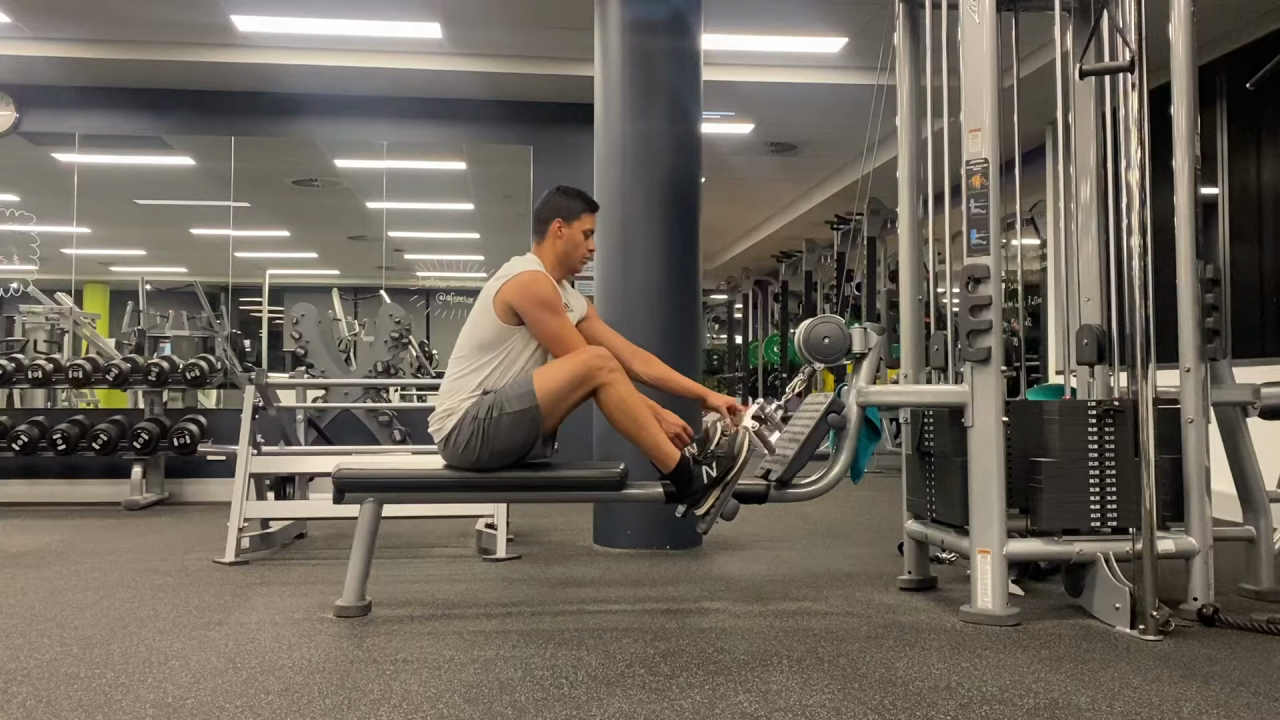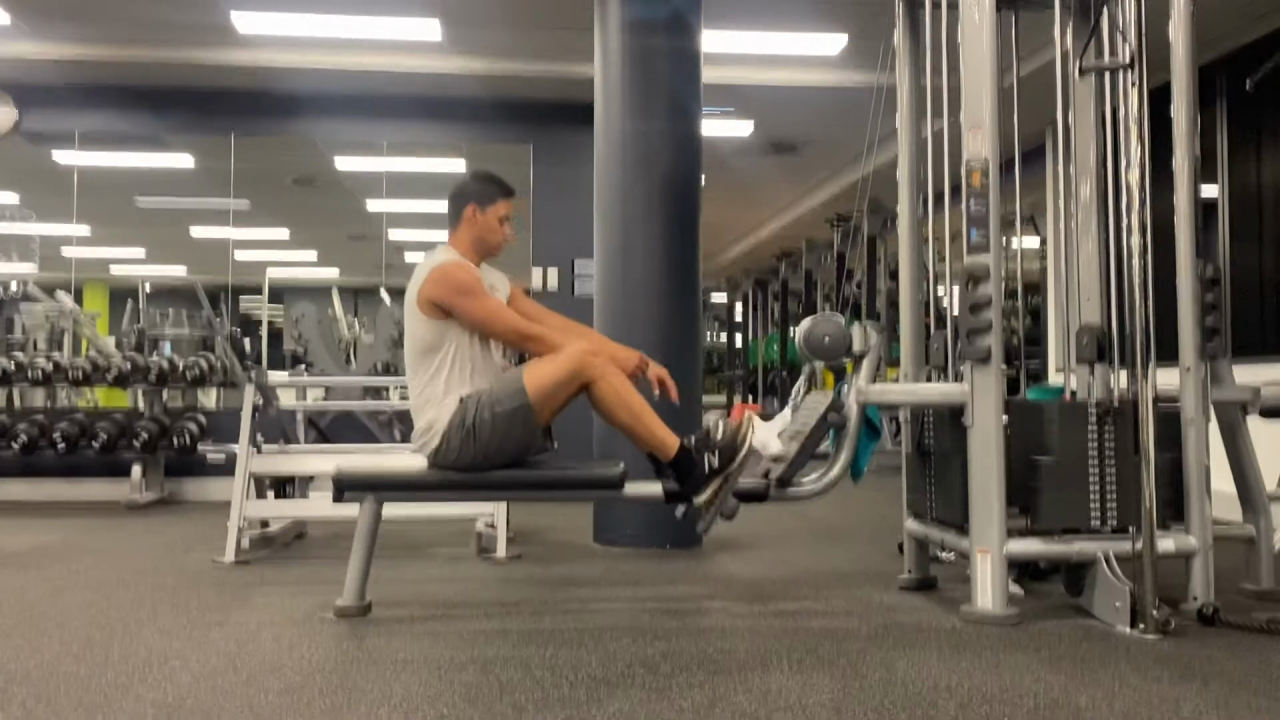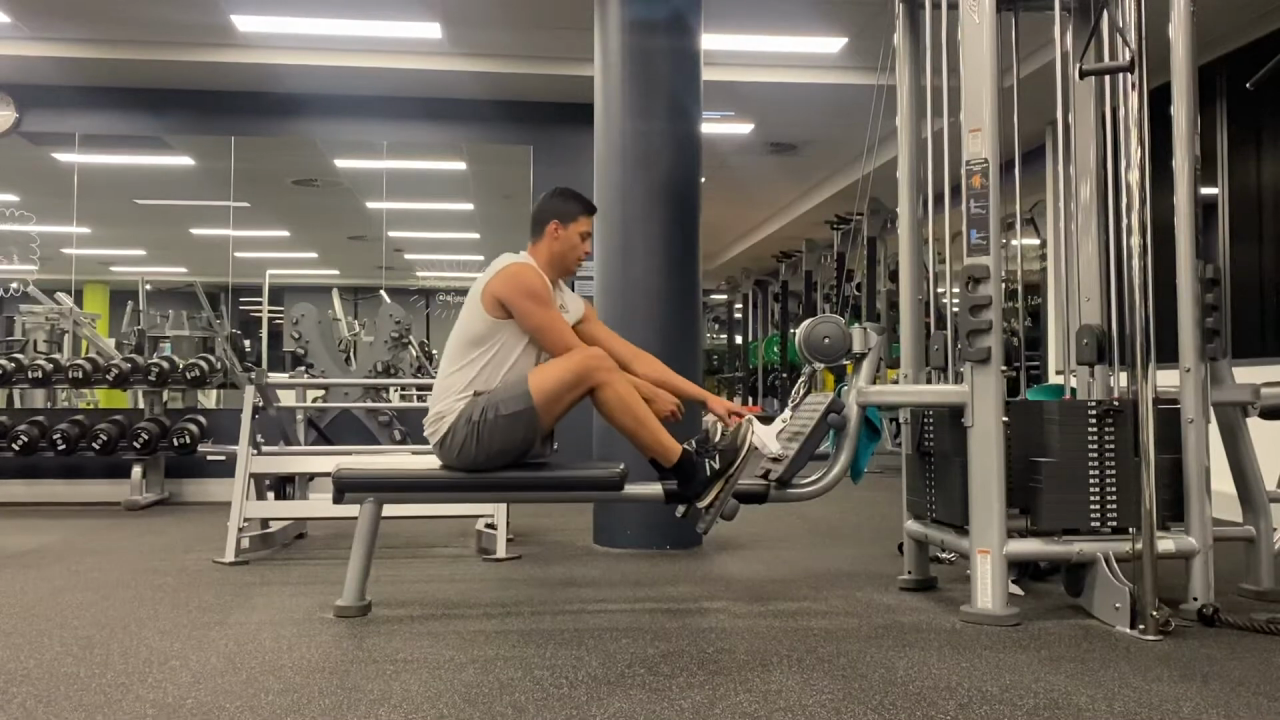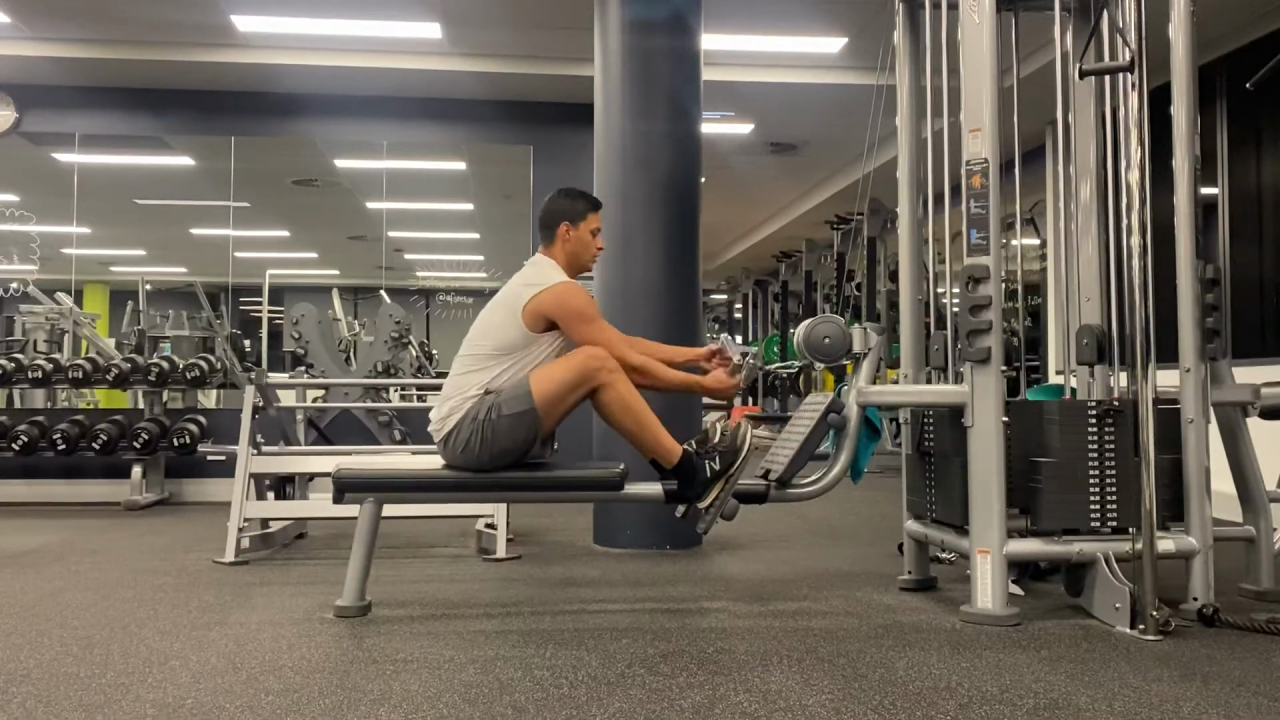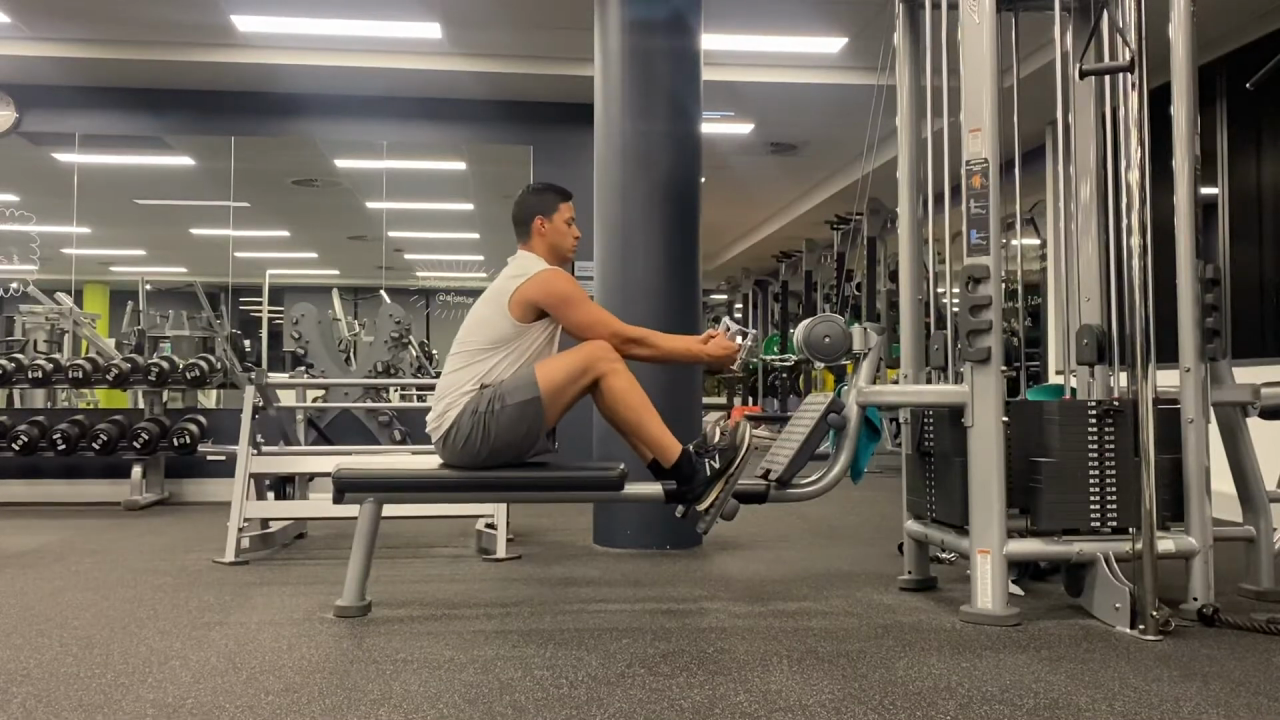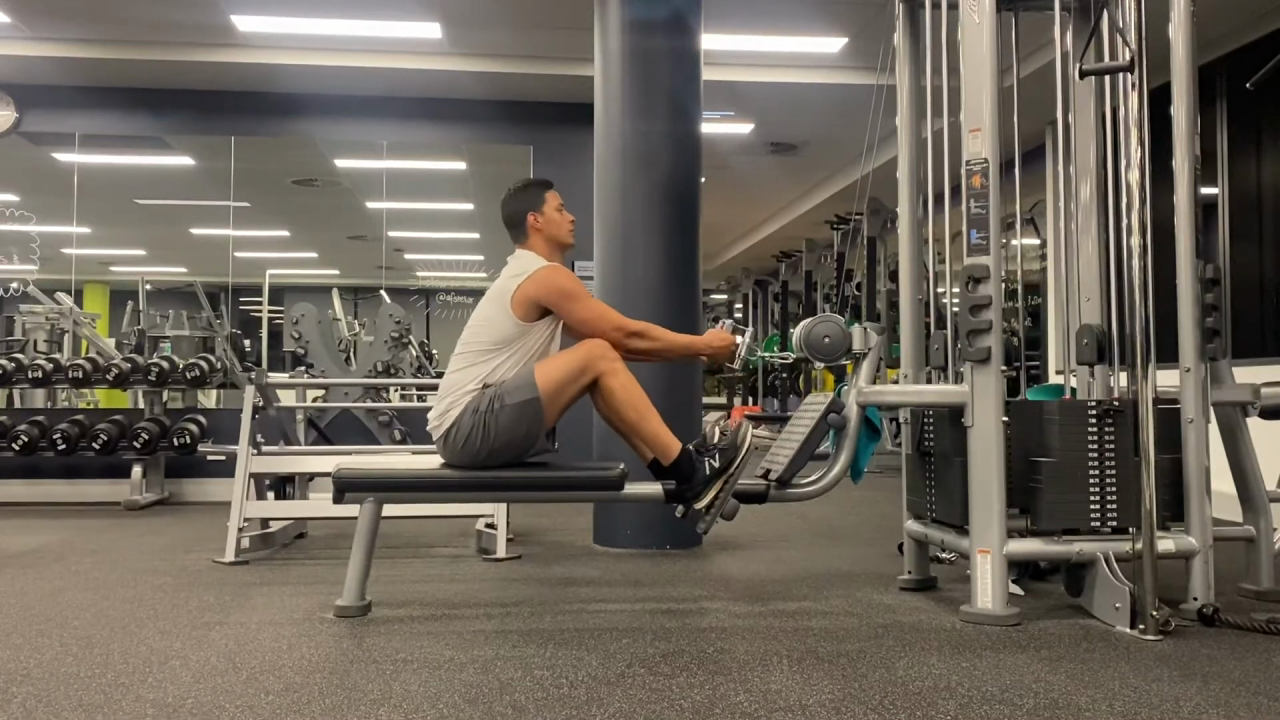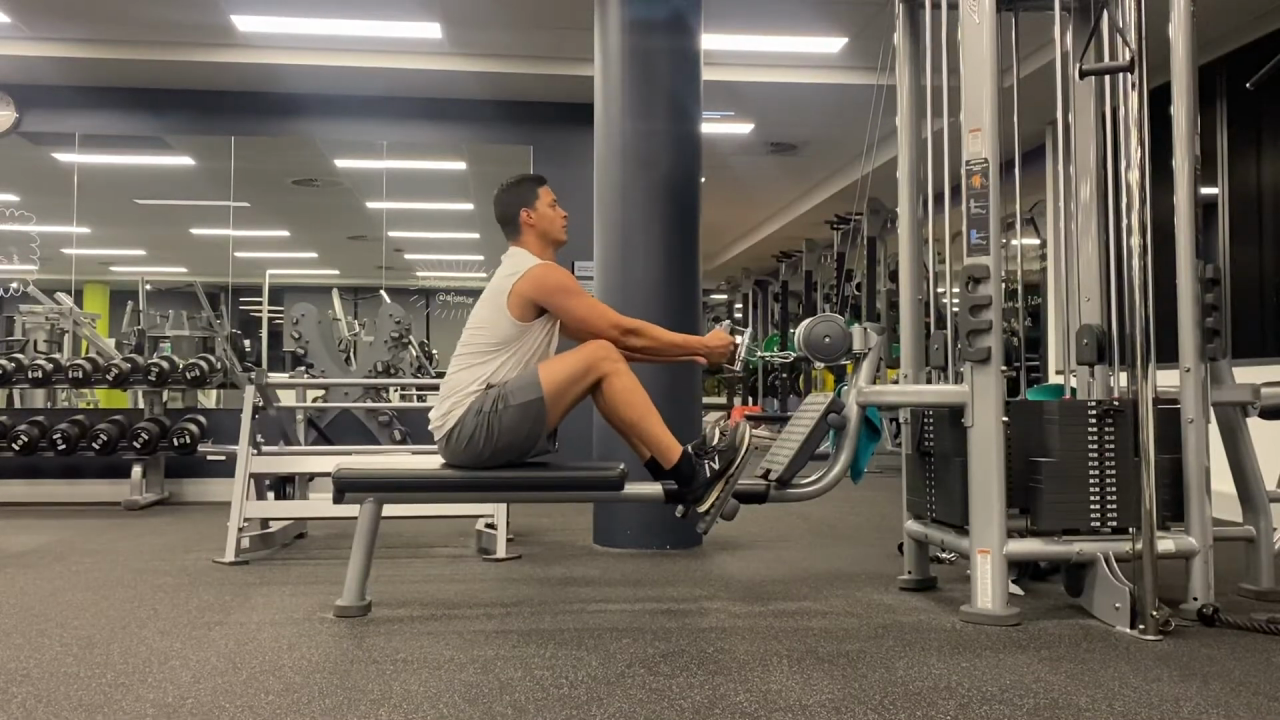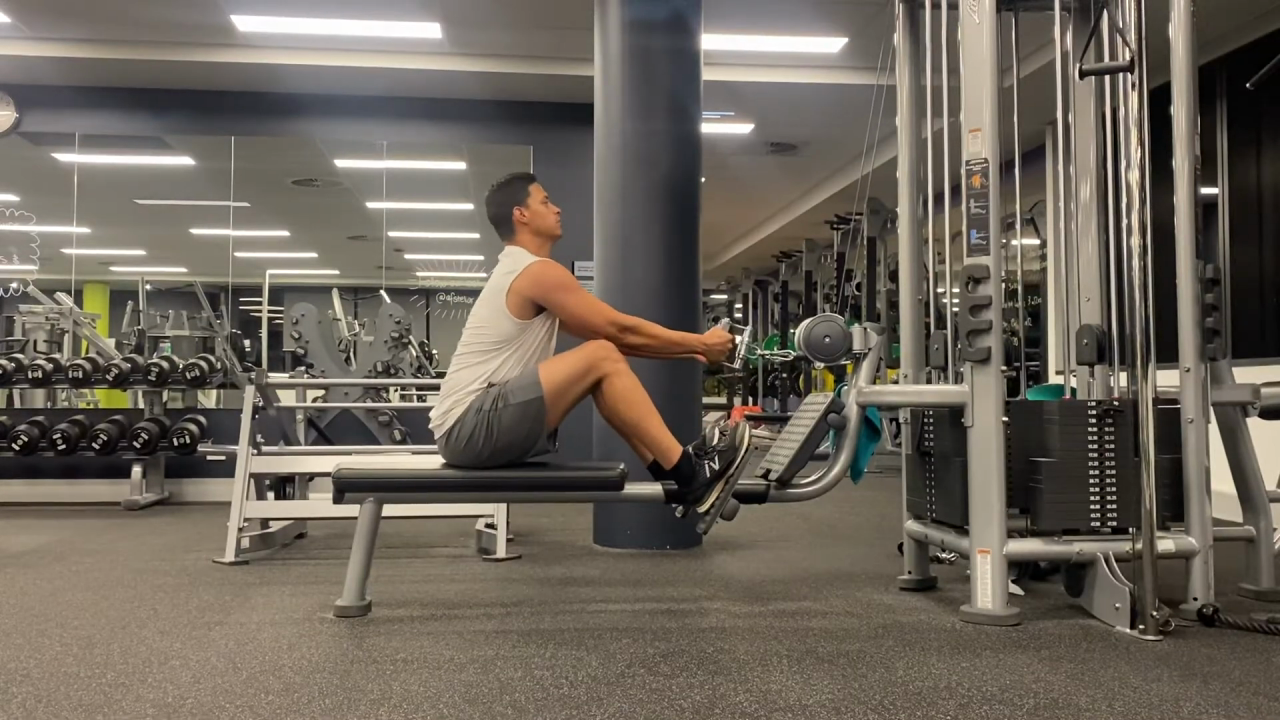
dt=0.5s
person 1, frame 1
left shoulder: (569, 299)
right shoulder: (530, 282)
left elbow: (633, 359)
right elbow: (590, 364)
left wrist: (707, 395)
right wrist: (656, 415)
left hip: (495, 425)
right hip: (466, 430)
right knee: (598, 364)
left ankle: (678, 461)
right ankle: (688, 478)
person 1, frame 2
left shoulder: (490, 280)
right shoulder: (446, 273)
left elbow: (563, 329)
right elbow: (525, 338)
left wrist: (637, 358)
right wrist: (611, 358)
left hip: (476, 422)
right hip: (452, 434)
left knee: (587, 362)
right knee: (587, 360)
left ankle: (675, 455)
right ankle: (688, 466)
person 1, frame 3
left shoulder: (565, 301)
right shoulder: (517, 276)
left elbow: (630, 356)
right elbow: (570, 356)
left wrist: (707, 397)
right wrist: (650, 395)
left hip: (490, 421)
right hip: (461, 431)
left knee: (595, 370)
right knee: (593, 364)
left ankle: (676, 460)
right ankle: (689, 472)
person 1, frame 4
left shoulder: (542, 279)
right shoulder: (560, 291)
left elbow: (624, 343)
right elbow: (628, 363)
left wrist: (696, 355)
right wrist: (702, 384)
left hip: (486, 425)
right hip: (467, 432)
left knee: (600, 361)
right knee: (597, 363)
left ankle: (676, 460)
right ankle: (691, 472)
person 1, frame 5
left shoulder: (527, 277)
right shoulder: (545, 280)
left elbow: (619, 337)
right elbow: (624, 341)
left wrist: (693, 342)
right wrist: (705, 354)
left hip: (481, 424)
right hip: (465, 428)
left knee: (601, 360)
right knee: (600, 357)
left ankle: (672, 466)
right ankle: (690, 474)
person 1, frame 6
left shoulder: (529, 274)
right shoulder: (545, 277)
left elbow: (619, 339)
right elbow: (626, 335)
left wrist: (693, 349)
right wrist: (704, 346)
left hip: (483, 425)
right hip: (467, 428)
left knee: (602, 356)
right knee: (598, 356)
left ankle: (674, 465)
right ankle: (689, 473)
person 1, frame 7
left shoulder: (524, 273)
right shoulder: (540, 275)
left elbow: (612, 337)
right elbow: (623, 332)
left wrist: (686, 354)
right wrist: (702, 345)
left hip: (481, 423)
right hip: (469, 428)
left knee: (603, 353)
right knee: (602, 359)
left ankle: (673, 467)
right ankle: (690, 475)
person 1, frame 8
left shoulder: (519, 271)
right shoulder: (537, 272)
left elbow: (609, 332)
right elbow: (619, 329)
left wrist: (688, 350)
right wrist: (700, 344)
left hip: (481, 424)
right hip: (469, 428)
left knee: (604, 352)
right knee: (603, 357)
left ankle: (675, 469)
right ankle: (689, 475)
